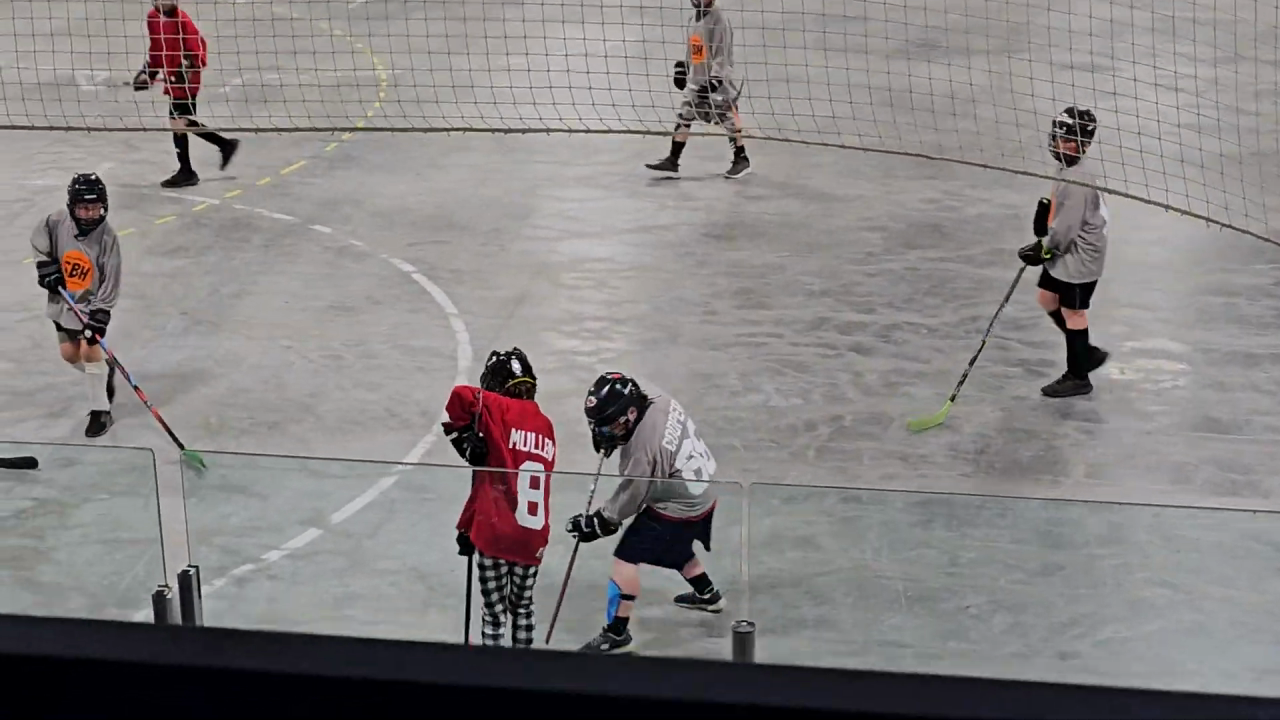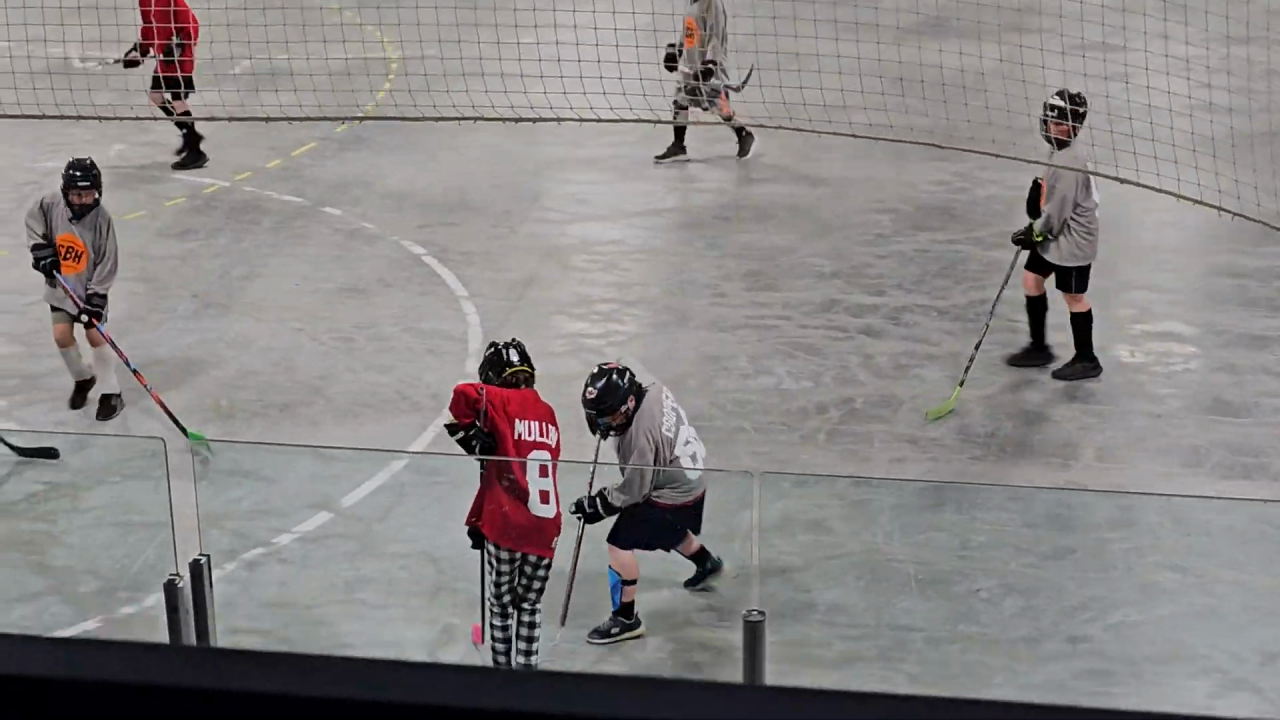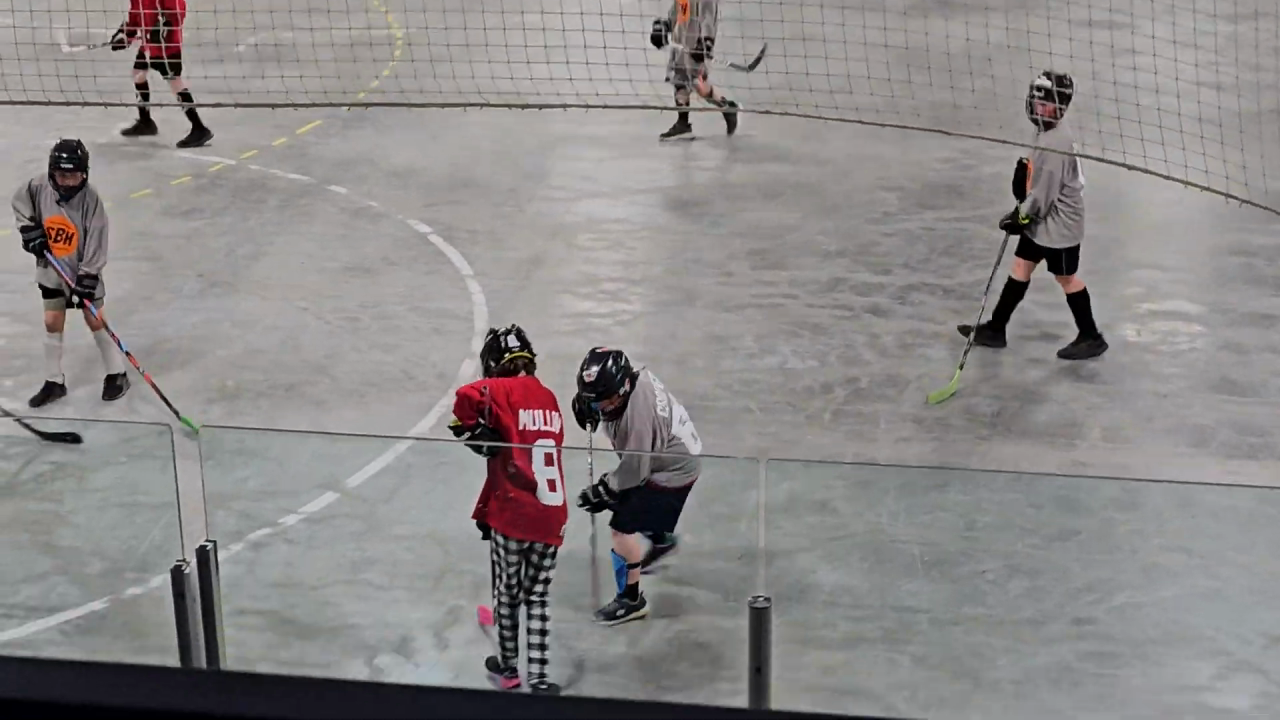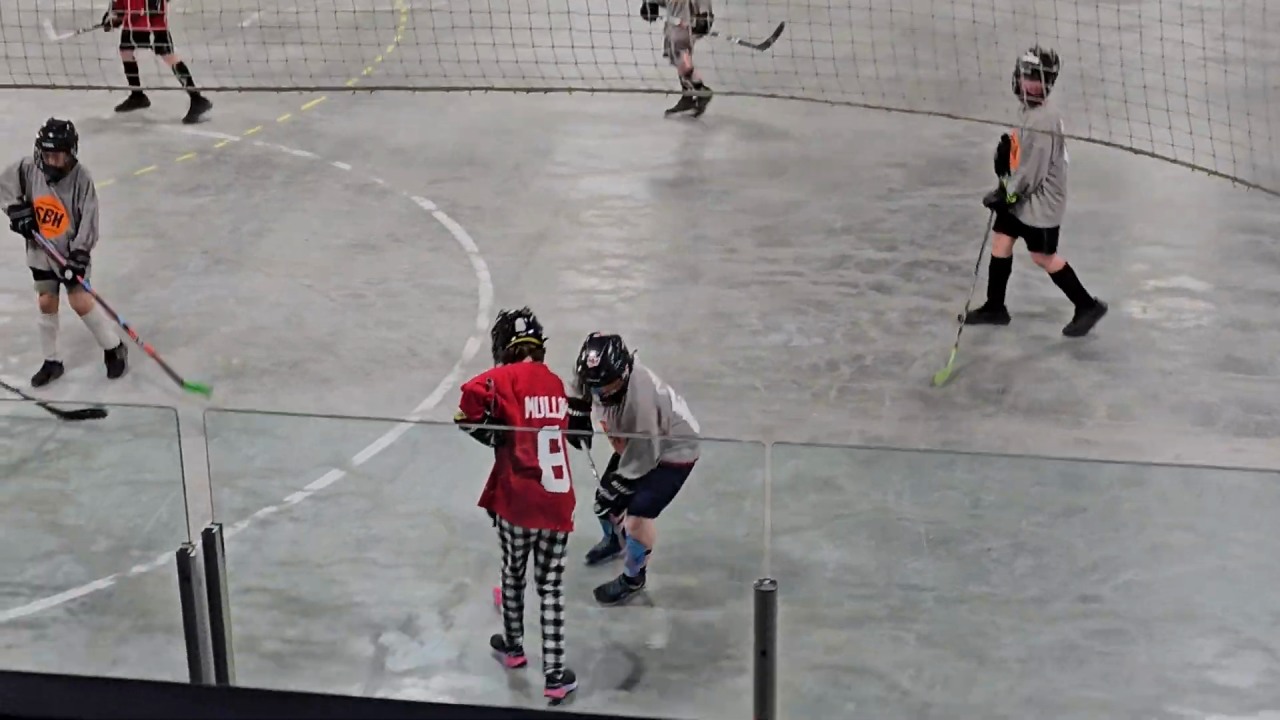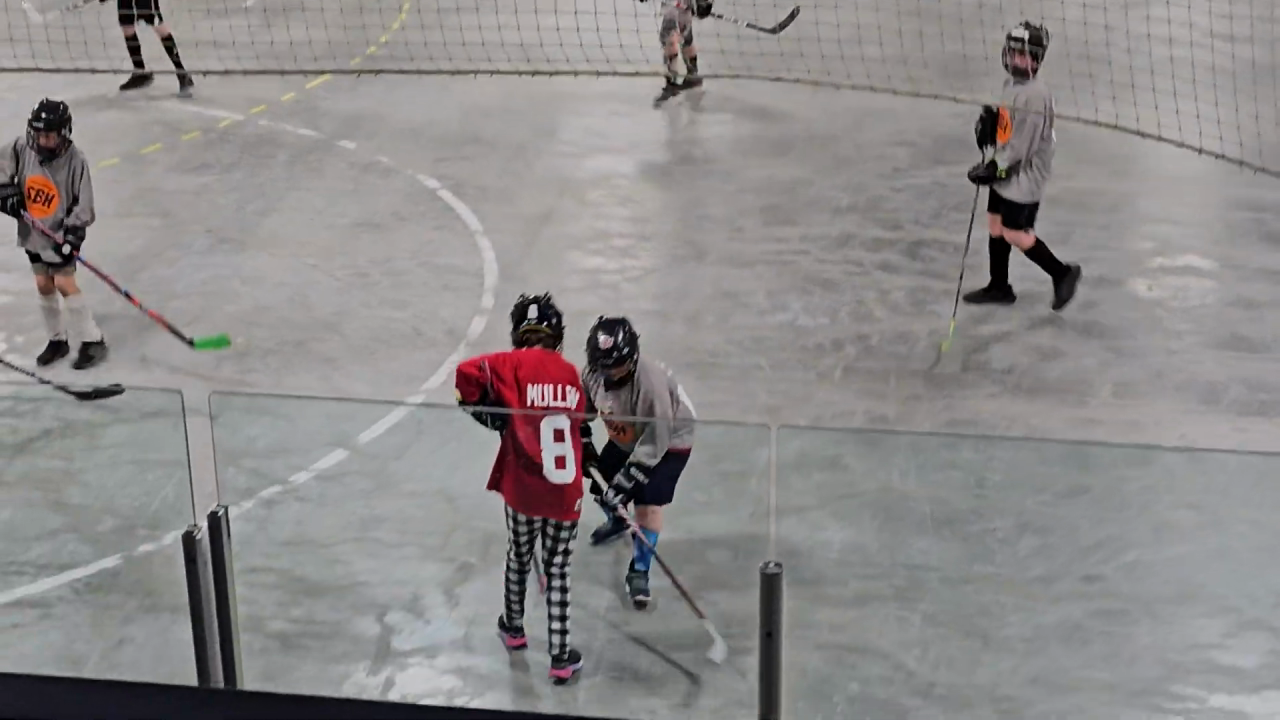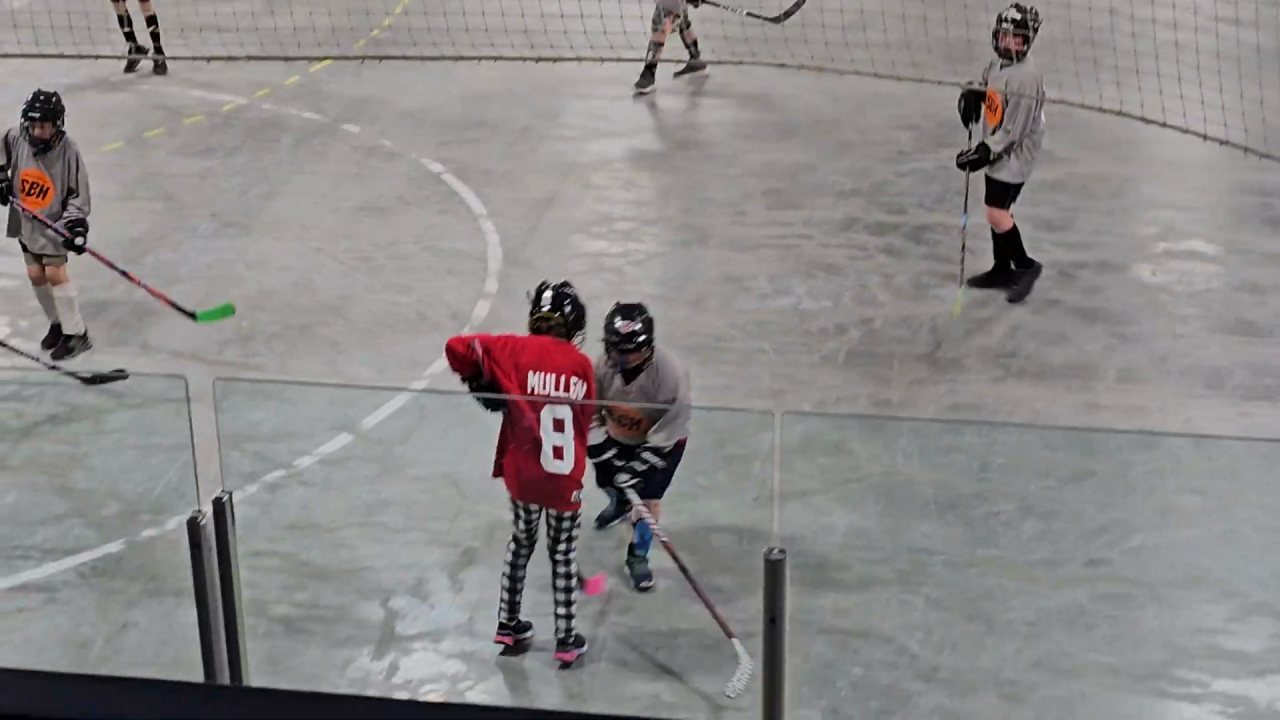
dt=0.1s
person 1, frame 1
left shoulder: (497, 408)
right shoulder: (545, 426)
left elbow: (462, 396)
left wrist: (466, 437)
left hip: (492, 533)
right hip: (533, 536)
left knee: (493, 611)
right knee: (522, 610)
person 1, frame 2
left shoulder: (501, 400)
right shoulder: (547, 412)
left elbow: (466, 393)
left wrist: (471, 434)
left hip: (506, 524)
right hip: (545, 525)
left knee: (501, 604)
right knee: (528, 607)
right ankle: (525, 669)
person 1, frame 3
left shoulder: (501, 389)
right shoulder: (549, 398)
left elbow: (468, 397)
left wrist: (480, 436)
left hip: (512, 514)
right hip: (551, 514)
left knee: (507, 590)
right knee: (537, 597)
left ankle: (507, 669)
right ankle: (538, 684)
person 1, frame 4
left shoulder: (507, 377)
right shoulder: (555, 383)
left elbow: (474, 392)
left wrist: (486, 427)
left hip: (519, 501)
right hip: (558, 501)
left knee: (514, 573)
right knee: (550, 585)
left ankle: (513, 646)
right ankle: (554, 674)
person 1, frame 5
left shoulder: (513, 364)
right shoulder: (570, 374)
left elbow: (469, 373)
right elbow: (575, 430)
left wrist: (486, 407)
left hip: (523, 487)
right hip: (565, 490)
left knee: (519, 551)
right knee: (557, 569)
left ankle: (512, 628)
right ankle: (561, 658)
person 1, frame 6
left shoulder: (515, 349)
right shoulder: (582, 364)
left elbow: (459, 348)
right elbow: (584, 424)
left wrist: (485, 387)
left hip: (523, 474)
right hip: (565, 480)
left knee: (521, 542)
right knee: (563, 554)
left ankle: (508, 625)
right ankle: (566, 641)
person 2, frame 1
left shoulder: (1078, 178)
right shoulder: (1072, 169)
left elbow: (1065, 230)
left wrist: (1041, 250)
right wrist: (1045, 211)
left hip: (1079, 257)
right hip: (1065, 253)
left knee: (1073, 313)
right knee: (1047, 299)
left ankle: (1077, 378)
right ankle: (1088, 353)
person 2, frame 2
left shoulder: (1069, 162)
right shoulder: (1063, 152)
left elbow: (1056, 213)
left wrist: (1033, 233)
right wrist: (1037, 193)
left hip: (1072, 240)
right hip: (1056, 236)
left knee: (1073, 296)
right knee: (1031, 282)
left ankle: (1086, 361)
right ankle: (1038, 347)
person 2, frame 3
left shoulder: (1055, 143)
right shoulder: (1047, 133)
left elbow: (1045, 195)
left wrist: (1022, 216)
right wrist: (1024, 178)
left hip: (1058, 223)
right hip: (1037, 219)
left knee: (1066, 278)
right knee: (1020, 268)
left ankle: (1091, 338)
right ankle: (995, 329)
person 2, frame 4
left shoulder: (1043, 119)
right shoulder: (1028, 110)
left elbow: (1031, 172)
left wrist: (1006, 194)
right wrist: (1005, 153)
left hip: (1040, 200)
right hip: (1021, 195)
left knee: (1044, 257)
right knee: (1000, 244)
left ankle: (1087, 307)
right ankle: (995, 308)
person 2, frame 5
left shoulder: (1035, 94)
right shoulder: (1011, 83)
left elbow: (1025, 145)
left wrist: (994, 170)
right wrist: (989, 118)
left hip: (1025, 174)
right hip: (1007, 168)
left knee: (1013, 233)
right knee: (995, 223)
left ankle: (1062, 273)
right ankle: (999, 287)
person 2, frame 6
left shoulder: (1026, 76)
right shoulder: (997, 64)
left elbow: (1014, 129)
right elbow: (985, 93)
left wrist: (985, 151)
right wrist: (972, 96)
left hip: (1014, 156)
right hip: (993, 151)
left knee: (996, 212)
right knee: (998, 210)
left ankle: (1025, 266)
right ankle: (1002, 270)
person 3, frame 1
left shoulder: (641, 448)
right shoulder: (656, 400)
left elbow: (627, 501)
left wrist: (594, 523)
right wrist: (604, 434)
left hip: (678, 507)
right hip: (698, 493)
left knee: (624, 559)
right knee: (676, 549)
left ankle: (616, 634)
right ankle: (707, 594)
person 3, frame 2
left shoulder: (641, 436)
right shoulder: (649, 388)
left elbow: (633, 489)
left wrist: (599, 504)
right wrist: (599, 416)
left hip: (671, 493)
right hip: (687, 480)
left knee: (620, 546)
right knee: (669, 531)
left ankle: (625, 619)
right ankle: (707, 565)
person 3, frame 3
left shoulder: (638, 416)
right shoulder: (635, 375)
left elbow: (634, 471)
left wrist: (601, 491)
right wrist: (582, 403)
left hip: (671, 472)
right hip: (649, 461)
left knee: (623, 528)
right knee: (620, 507)
left ankle: (630, 601)
right ankle: (662, 540)
person 3, frame 4
left shoulder: (640, 399)
right shoulder: (604, 376)
left elbow: (643, 453)
left wrist: (616, 487)
right wrist: (578, 413)
left hip: (673, 453)
right hip: (639, 446)
left knee: (639, 514)
right knee: (608, 505)
left ankle: (631, 580)
right ankle: (614, 541)
person 3, frame 5
left shoulder: (652, 381)
right shoulder: (595, 372)
left elbow: (656, 439)
left wrist: (632, 474)
left hip: (669, 444)
right hip: (625, 440)
left knee: (647, 505)
right knee: (605, 491)
left ankle: (639, 572)
right ankle: (616, 521)
person 3, frame 6
left shoulder: (671, 371)
right shoulder: (602, 367)
left elbow: (674, 421)
left wrist: (646, 458)
right wrist: (600, 447)
left hip: (664, 436)
right hip: (620, 434)
left knee: (648, 497)
right knee: (607, 477)
left ankle: (638, 557)
right ankle: (620, 504)
person 4, frame 1
left shoulder: (107, 236)
right shoulder: (56, 222)
left elbow: (110, 278)
right elbow: (39, 242)
left wrist: (100, 313)
right wrist: (46, 267)
left hip: (90, 303)
right hip: (62, 302)
left knee: (91, 352)
right knee: (69, 354)
left ankle: (100, 411)
right ankle: (103, 370)
person 4, frame 2
left shoulder: (101, 218)
right shoulder: (50, 204)
left elbow: (107, 261)
right elbow: (33, 223)
left wrist: (96, 297)
right wrist: (42, 250)
left hip: (88, 287)
right hip: (60, 285)
left knee: (95, 336)
right knee: (62, 337)
left ankle: (111, 394)
right ankle: (83, 378)
person 4, frame 3
left shoulder: (90, 198)
right shoulder: (38, 186)
left elbow: (96, 241)
right elbow: (20, 205)
left wrist: (87, 277)
right wrist: (30, 231)
left hip: (80, 271)
right hip: (50, 269)
left knee: (95, 319)
right knee: (52, 322)
left ankle: (115, 374)
right ankle: (53, 382)
person 4, frame 4
left shoulder: (80, 179)
right shoulder: (28, 167)
left elbow: (88, 222)
right elbow: (8, 184)
left wrist: (79, 255)
right wrist: (18, 211)
left hip: (70, 250)
right hip: (40, 250)
left knee: (80, 303)
right knee: (46, 303)
left ankle: (113, 347)
right ankle: (52, 361)
person 4, frame 5
left shoulder: (75, 159)
left elbow: (83, 201)
left wrist: (75, 233)
left hip: (61, 232)
right hip: (33, 232)
left knee: (65, 284)
right knee: (44, 286)
left ankle: (93, 341)
right ankle: (57, 340)
person 4, frame 6
left shoulder: (68, 151)
left elbow: (79, 192)
left wrist: (77, 223)
left hip: (56, 223)
right hip: (26, 223)
left knee: (55, 273)
right knee: (36, 276)
left ankle: (76, 334)
right ankle: (58, 324)
